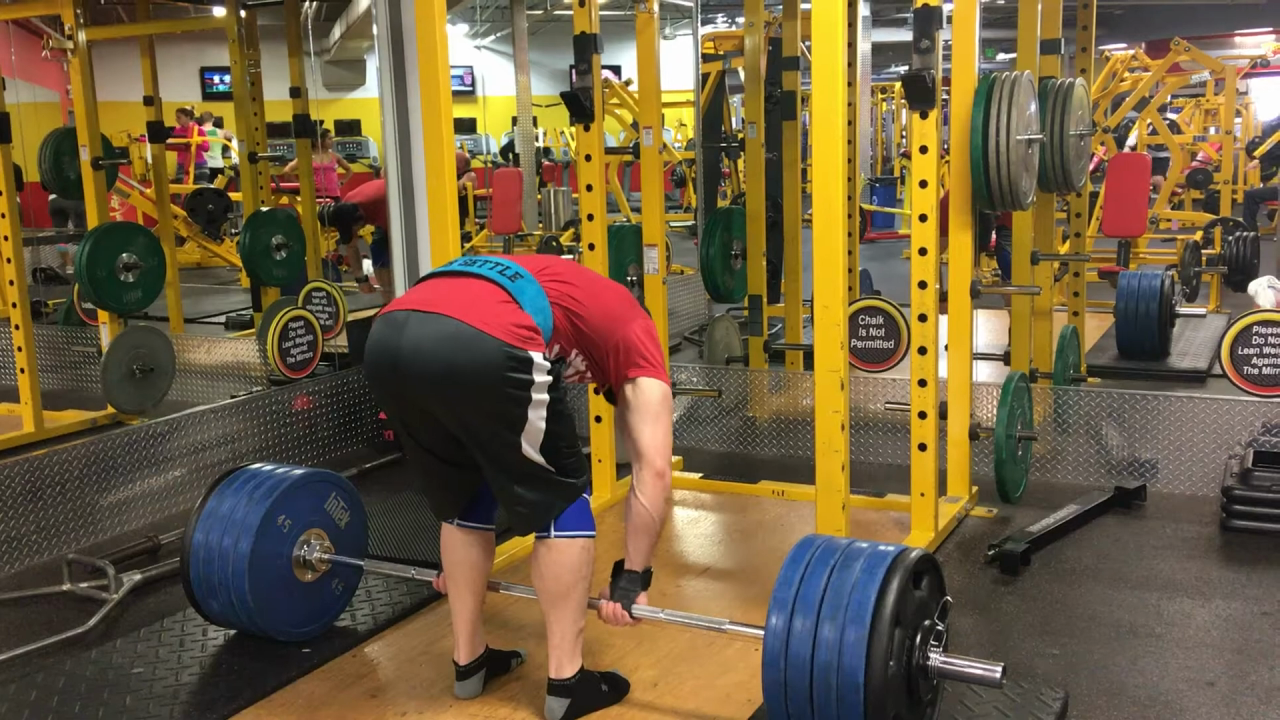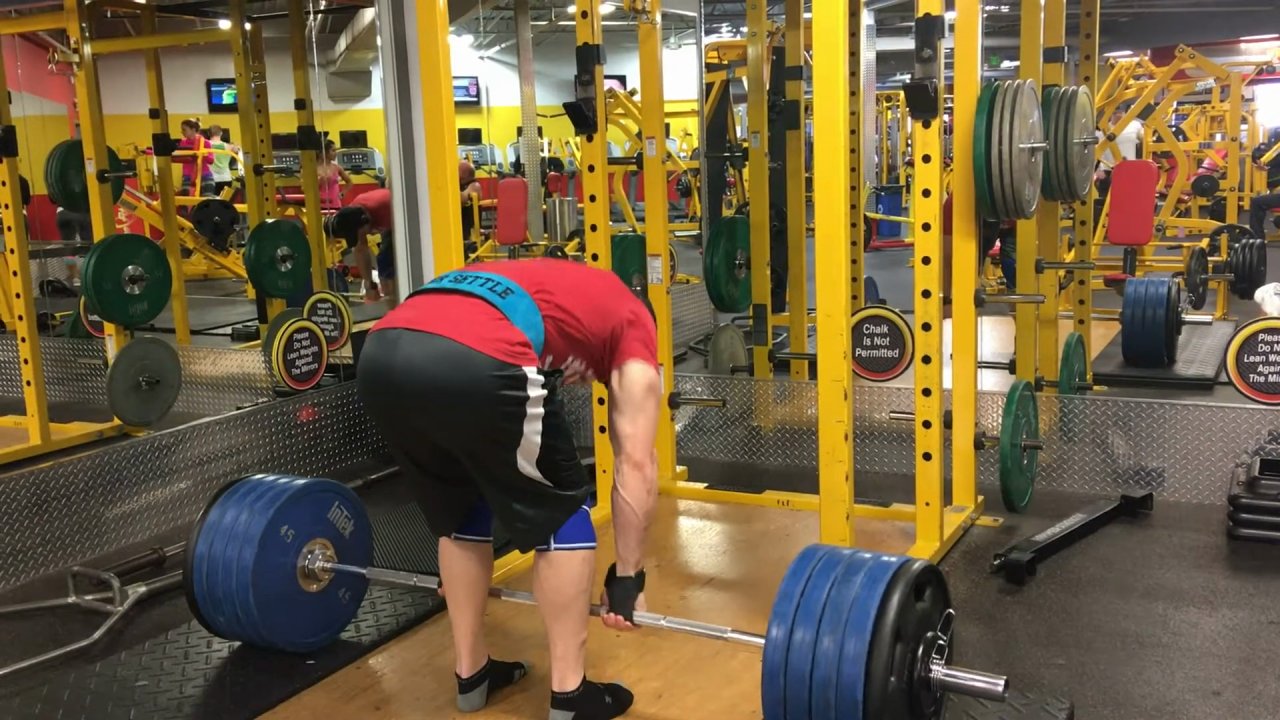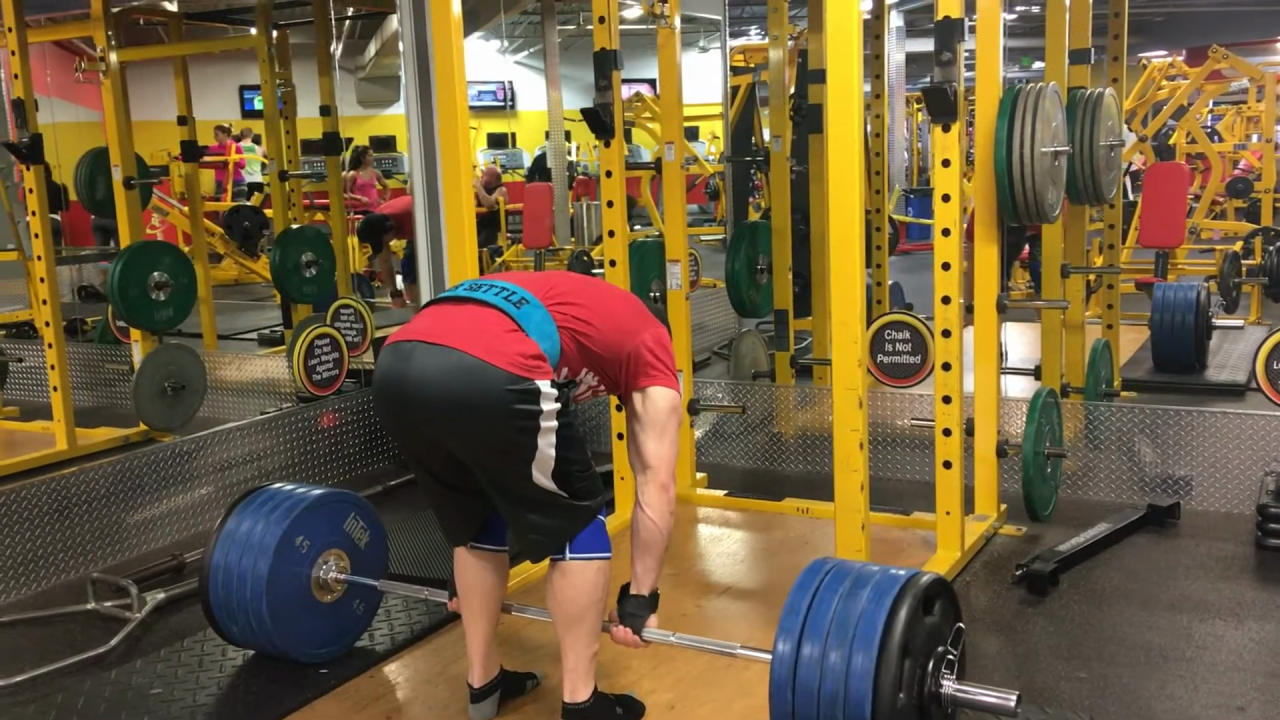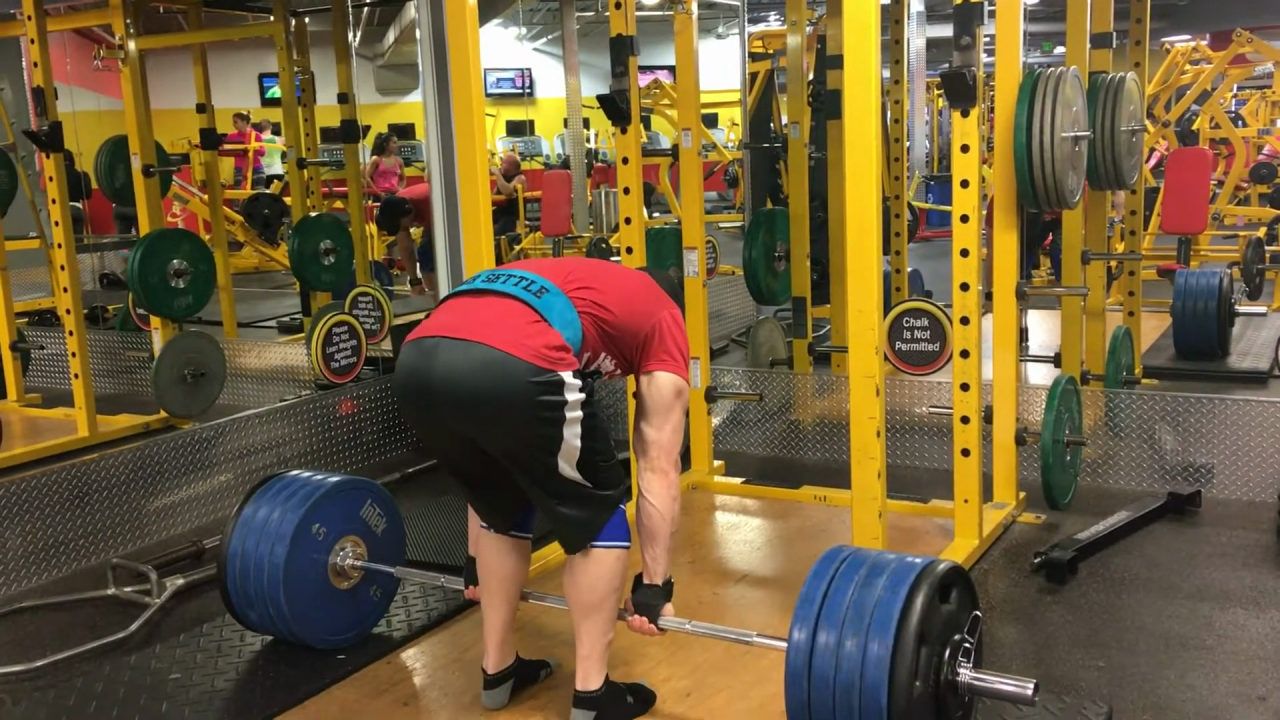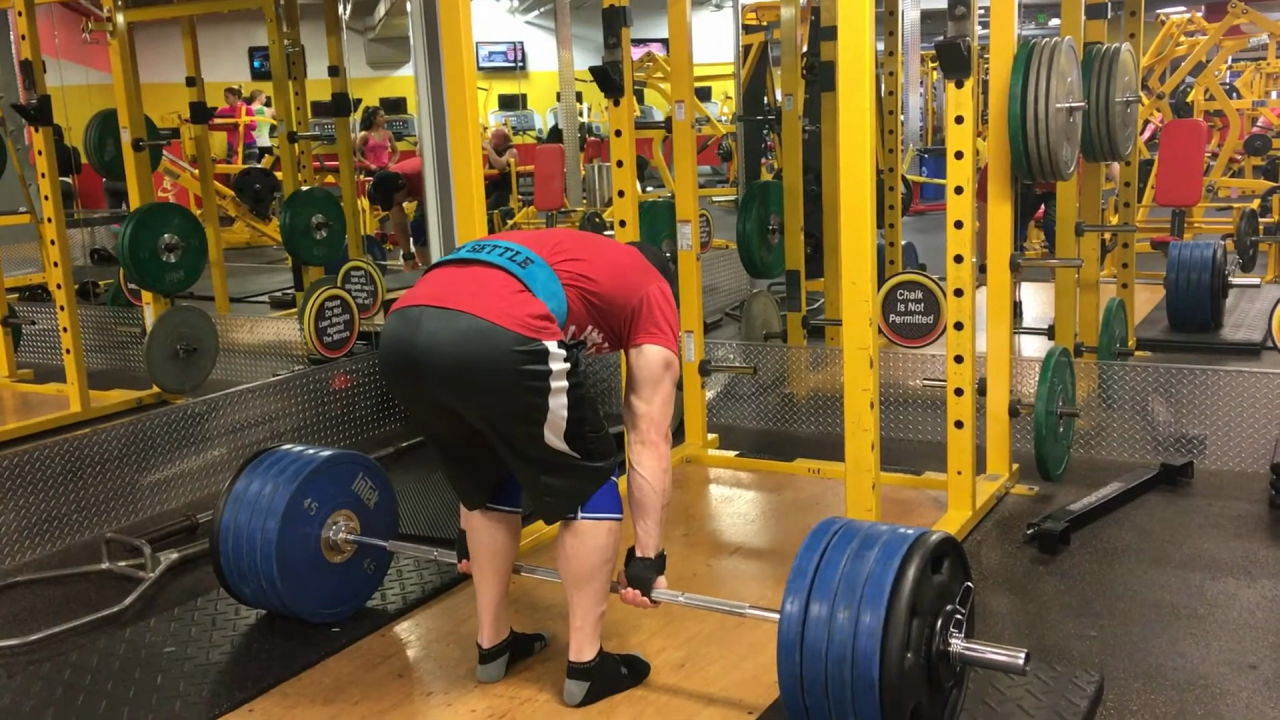
dt=1s
person 1, frame 1
right shoulder: (631, 329)
right elbow: (654, 467)
left wrist: (454, 562)
right wrist: (632, 576)
left hip: (388, 337)
right hip: (480, 346)
left knee: (464, 501)
right knee: (561, 503)
left ankle: (468, 661)
right ankle: (566, 683)
person 1, frame 2
right shoulder: (630, 322)
left elbow: (490, 459)
right elbow: (635, 462)
right wrist: (627, 580)
left hip: (382, 354)
right hip: (471, 363)
left knee: (461, 511)
right knee: (562, 515)
left ankle: (471, 673)
person 1, frame 3
right shoulder: (649, 343)
left elbow: (497, 467)
right elbow: (656, 482)
right wrist: (640, 597)
left hip: (397, 365)
right hip: (488, 376)
left knee: (477, 516)
right knee: (576, 523)
left ankle: (483, 683)
person 1, frame 4
right shoulder: (663, 318)
left elbow: (496, 458)
right elbow: (658, 466)
left wrist: (476, 563)
right wrist: (654, 586)
left hip: (418, 360)
right hip: (511, 369)
left knee: (503, 504)
right knee: (597, 511)
left ankle: (497, 670)
person 1, frame 5
right shoulder: (651, 292)
left elbow: (496, 427)
right elbow: (649, 439)
left wrist: (468, 536)
right wrist: (648, 558)
left hip: (403, 331)
right hip: (496, 339)
left knee: (489, 478)
right knee: (589, 482)
left ankle: (492, 645)
right ankle: (586, 667)
